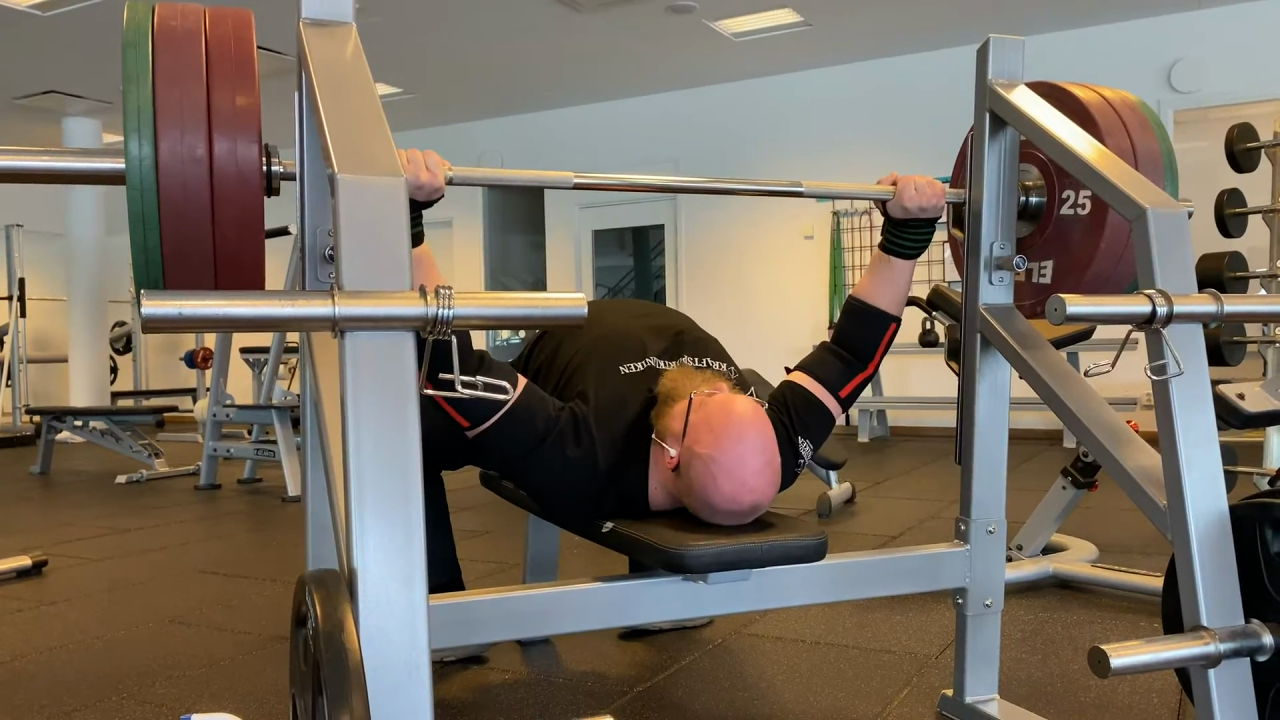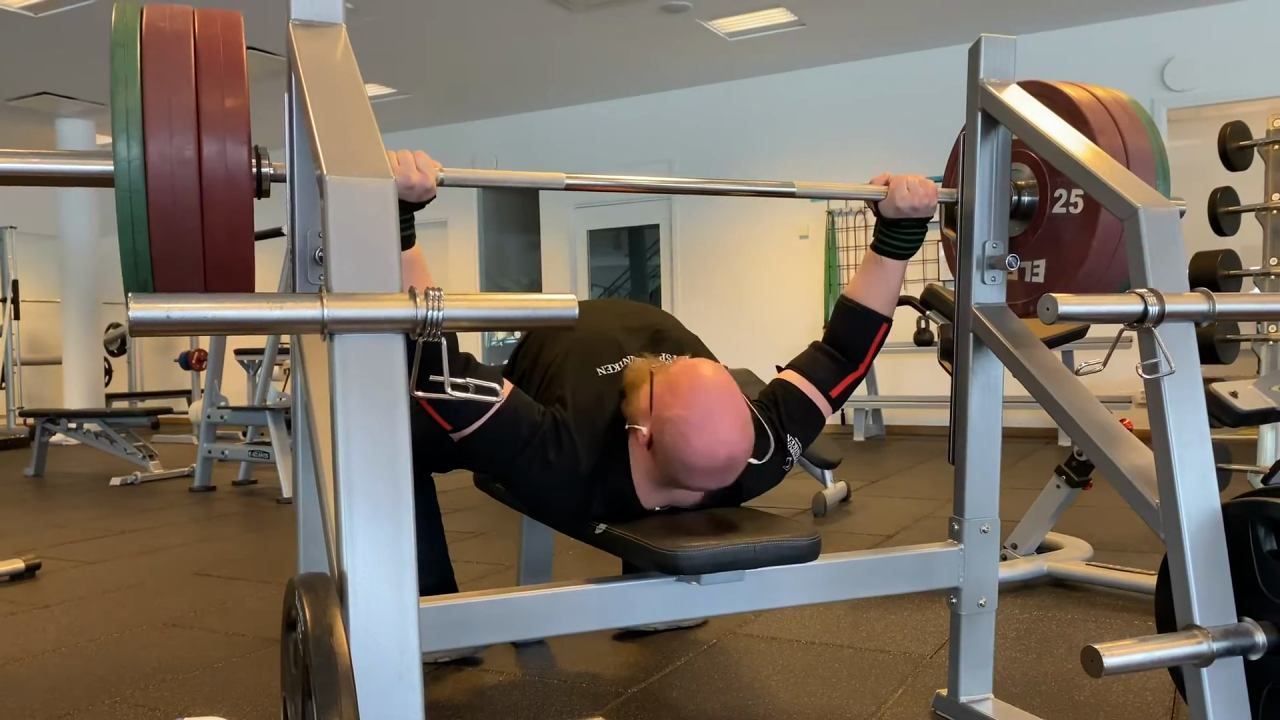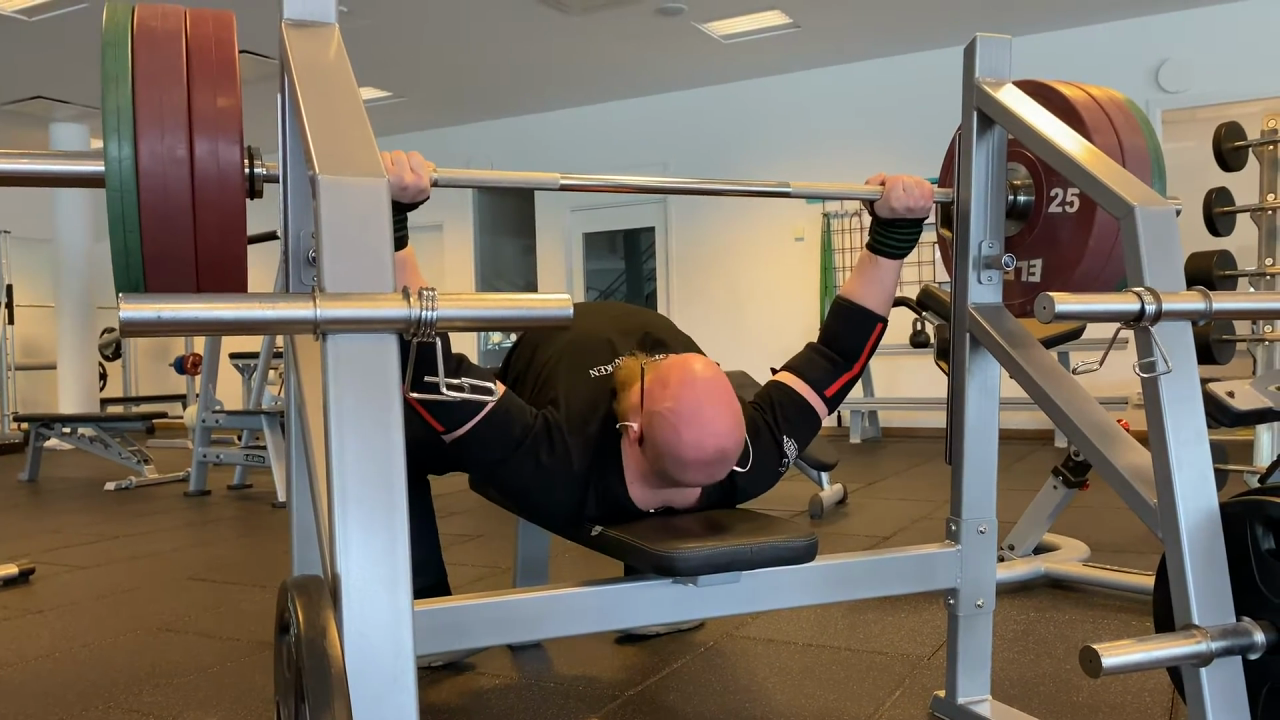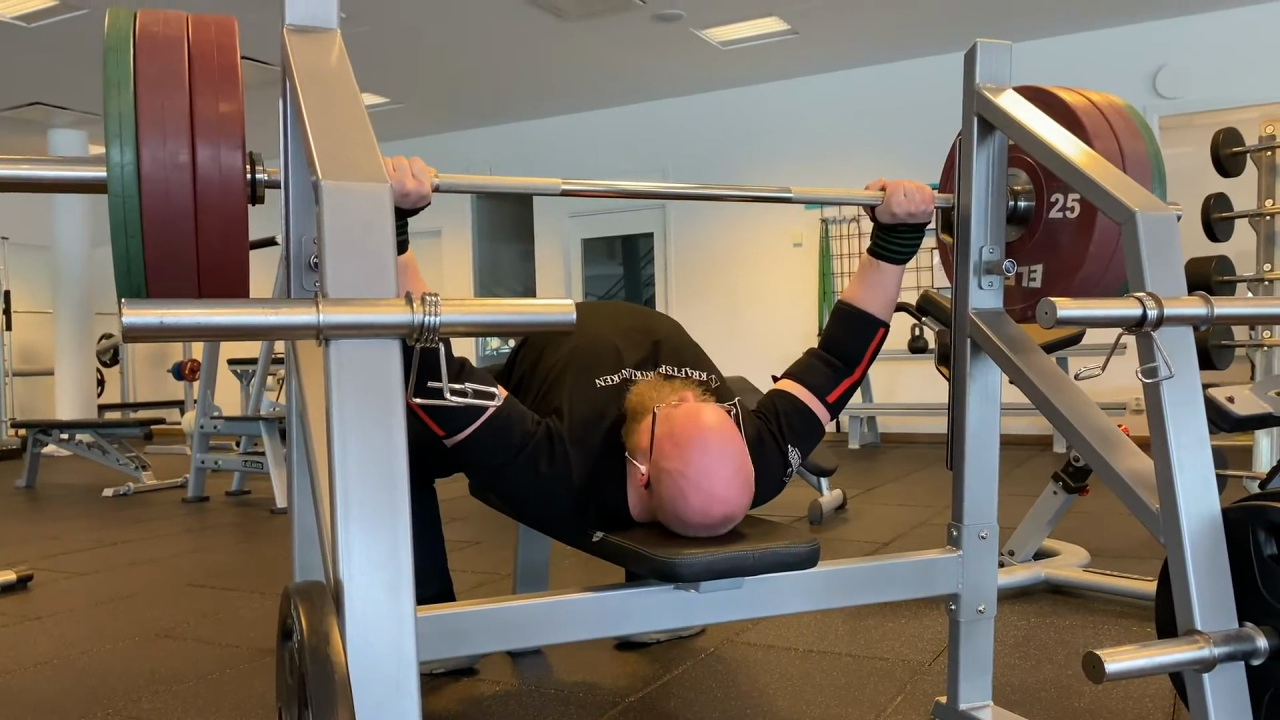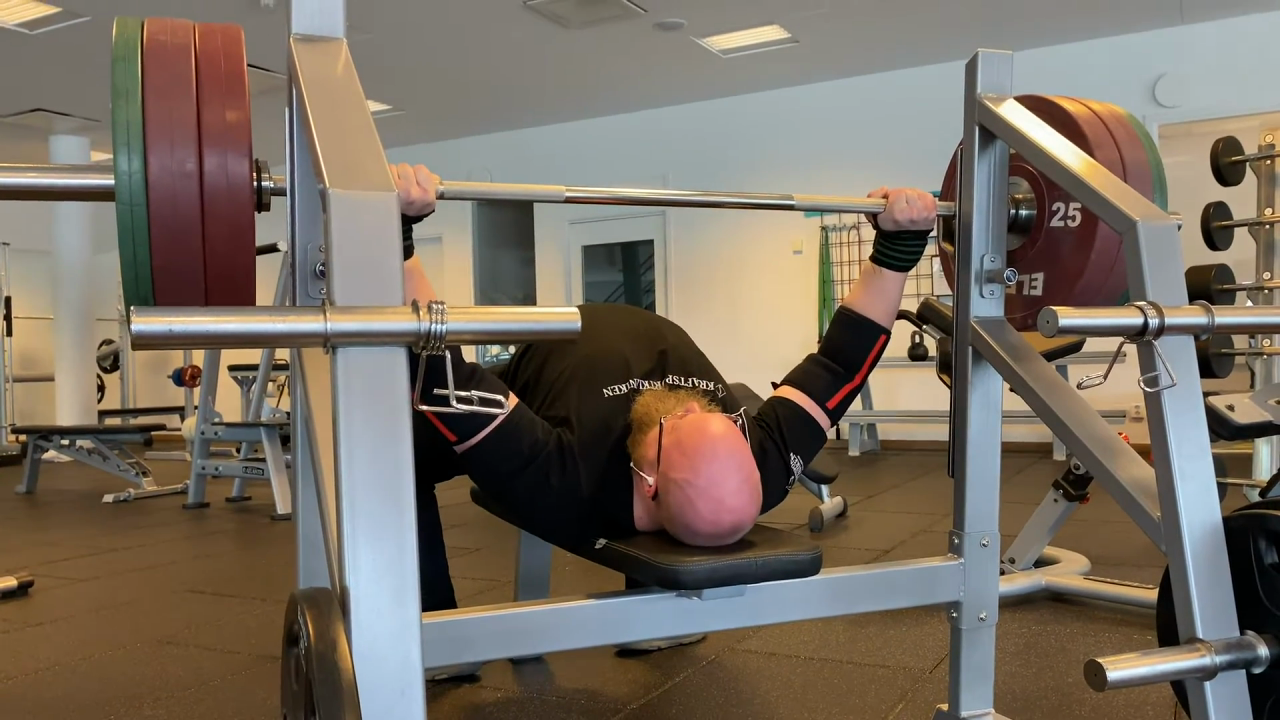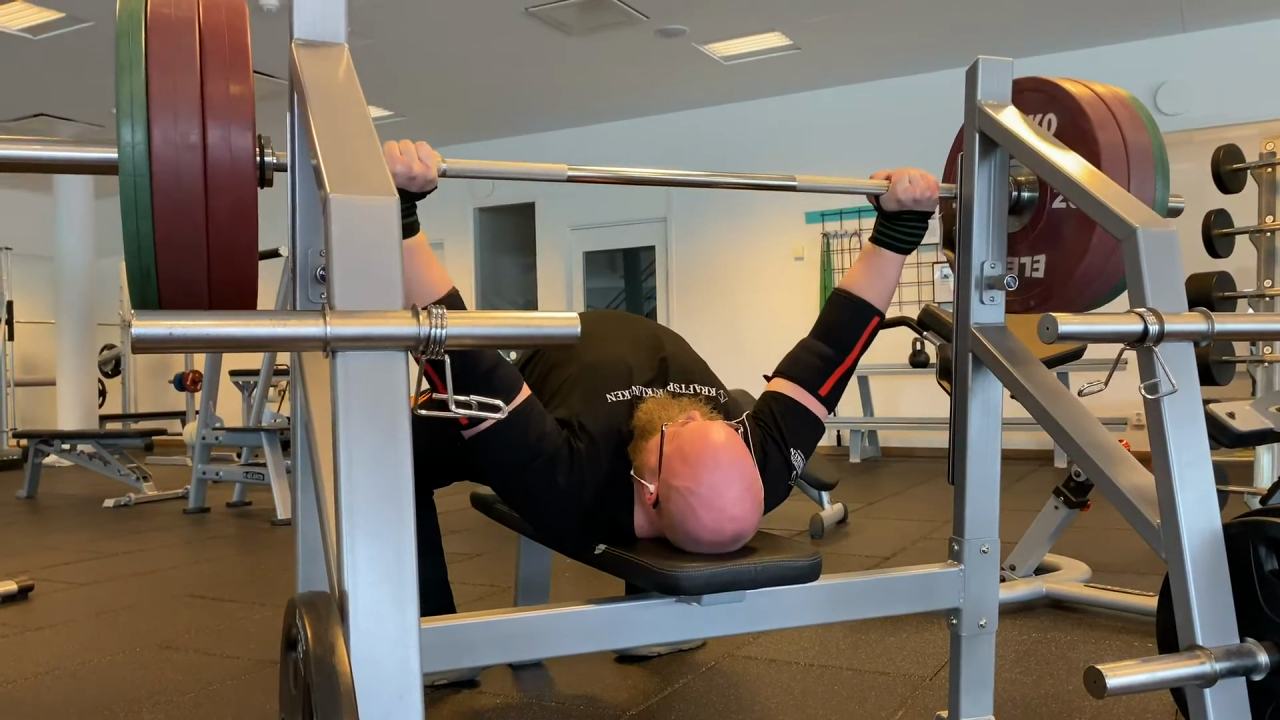
dt=0.5s
person 1, frame 1
left shoulder: (574, 465)
right shoulder: (768, 462)
left elbow: (447, 361)
right elbow: (854, 354)
left wrist: (409, 216)
right wrist: (907, 233)
person 1, frame 2
left shoulder: (558, 472)
right shoulder: (754, 465)
left elbow: (433, 367)
right elbow: (845, 354)
left wrist: (401, 218)
right wrist: (899, 233)
person 1, frame 3
left shoulder: (551, 474)
right shoulder: (752, 463)
left elbow: (425, 366)
right elbow: (841, 353)
left wrist: (395, 218)
right wrist: (894, 232)
person 1, frame 4
left shoulder: (555, 479)
right shoulder: (762, 465)
left elbow: (428, 370)
right elbow: (842, 357)
left wrist: (393, 223)
right wrist: (896, 237)
person 1, frame 5
left shoulder: (563, 488)
right shoulder: (765, 474)
left elbow: (439, 374)
right elbow: (843, 363)
left wrist: (398, 230)
right wrist: (899, 244)
person 1, frame 6
left shoulder: (566, 489)
right shoulder: (766, 471)
left elbow: (457, 357)
right elbow: (834, 348)
left wrist: (402, 209)
right wrist: (899, 228)
